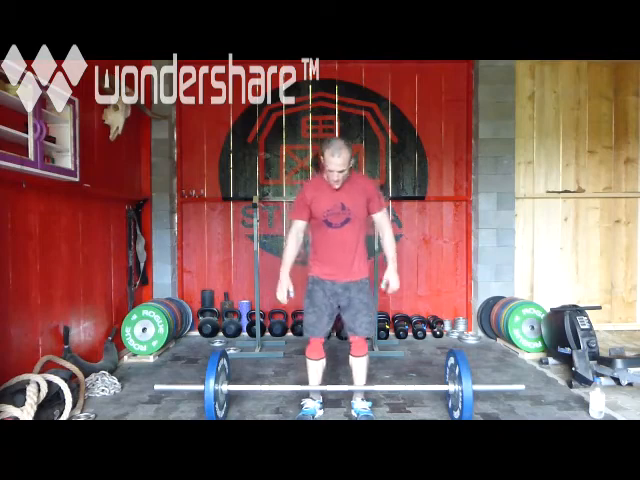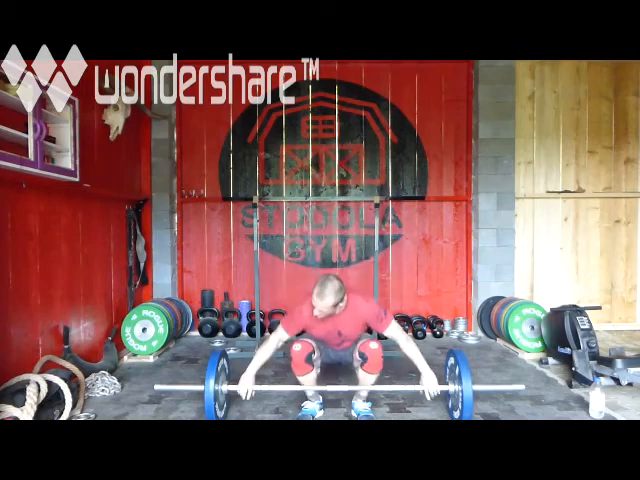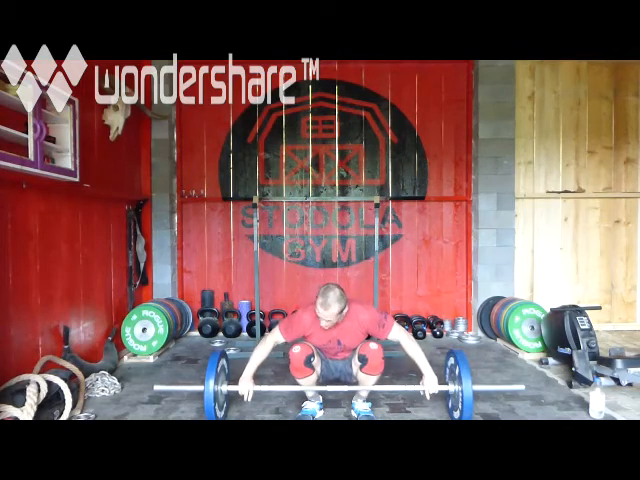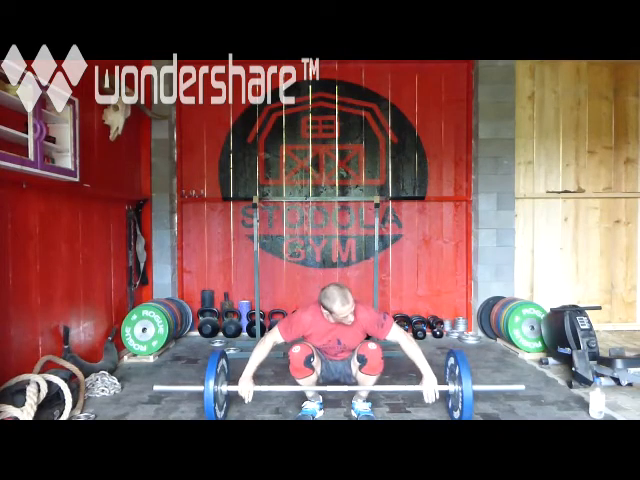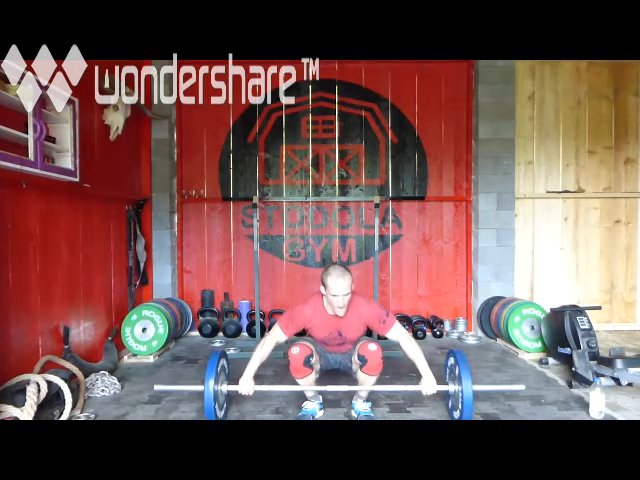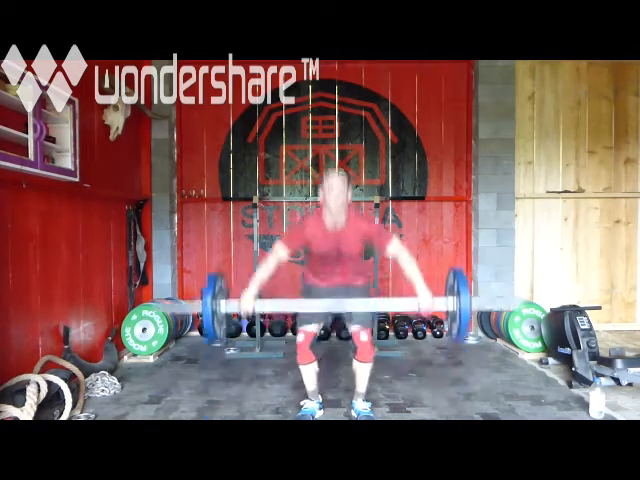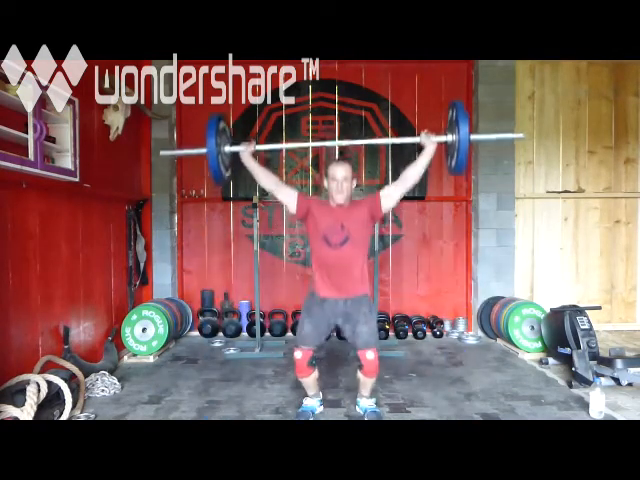
dt=0.7s
person 1, frame 1
left shoulder: (367, 187)
right shoulder: (309, 190)
left elbow: (384, 226)
right elbow: (296, 234)
left wrist: (392, 267)
right wrist: (284, 275)
left hip: (357, 280)
right hip: (320, 280)
left knee: (359, 338)
right knee: (315, 339)
left ankle: (359, 400)
right ankle: (313, 400)
person 1, frame 2
left shoulder: (364, 307)
right shoulder: (306, 310)
left elbow: (400, 336)
right elbow: (276, 338)
left wrist: (425, 372)
right wrist: (250, 372)
left hip: (352, 346)
right hip: (321, 346)
left knee: (373, 349)
right knee: (299, 349)
left ankle: (360, 400)
right ankle: (313, 400)
person 1, frame 3
left shoulder: (364, 315)
right shoulder: (305, 317)
left elbow: (404, 337)
right elbow: (270, 339)
left wrist: (428, 374)
right wrist: (247, 376)
left hip: (352, 365)
right hip: (320, 365)
left knee: (374, 351)
right knee: (298, 352)
left ankle: (361, 401)
right ankle: (312, 401)
person 1, frame 4
left shoulder: (364, 314)
right shoulder: (305, 317)
left elbow: (402, 337)
right elbow: (269, 339)
left wrist: (428, 375)
right wrist: (246, 377)
left hip: (352, 366)
right hip: (320, 366)
left knee: (373, 350)
right knee: (297, 352)
left ankle: (360, 401)
right ankle: (313, 402)
person 1, frame 5
left shoulder: (366, 308)
right shoulder: (306, 310)
left elbow: (404, 337)
right elbow: (271, 339)
left wrist: (426, 375)
right wrist: (248, 375)
left hip: (352, 354)
right hip: (320, 353)
left knee: (373, 352)
right knee: (297, 354)
left ankle: (360, 401)
right ankle: (313, 401)
person 1, frame 6
left shoulder: (363, 225)
right shoulder: (307, 226)
left elbow: (400, 252)
right elbow: (275, 256)
left wrist: (422, 290)
right wrist: (250, 292)
left hip: (354, 285)
right hip: (317, 286)
left knee: (363, 340)
right knee: (304, 339)
left ankle: (360, 404)
right ankle: (312, 403)
person 1, frame 7
left shoulder: (367, 209)
right shoulder: (311, 209)
left elbow: (404, 183)
right elbow: (274, 185)
left wrist: (428, 150)
right wrist: (246, 157)
left hip: (357, 299)
right hip: (320, 298)
left knee: (369, 359)
right knee: (302, 356)
left ankle: (365, 400)
right ankle: (313, 399)
